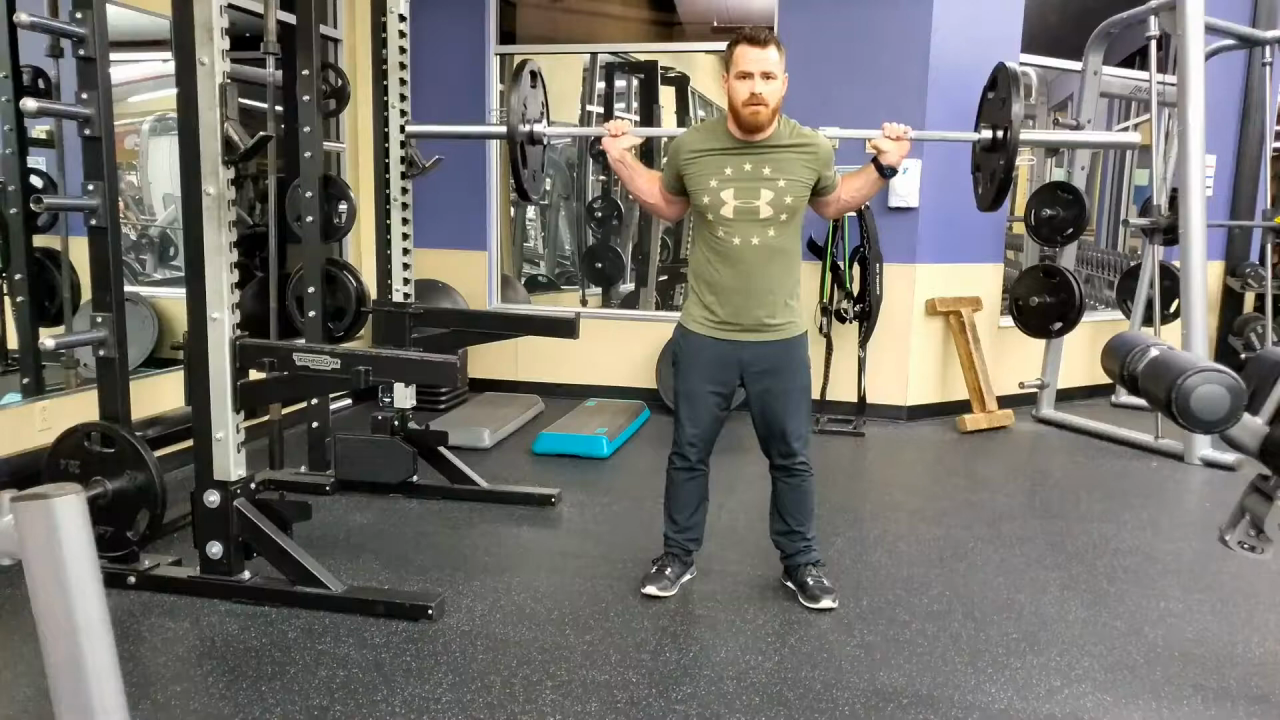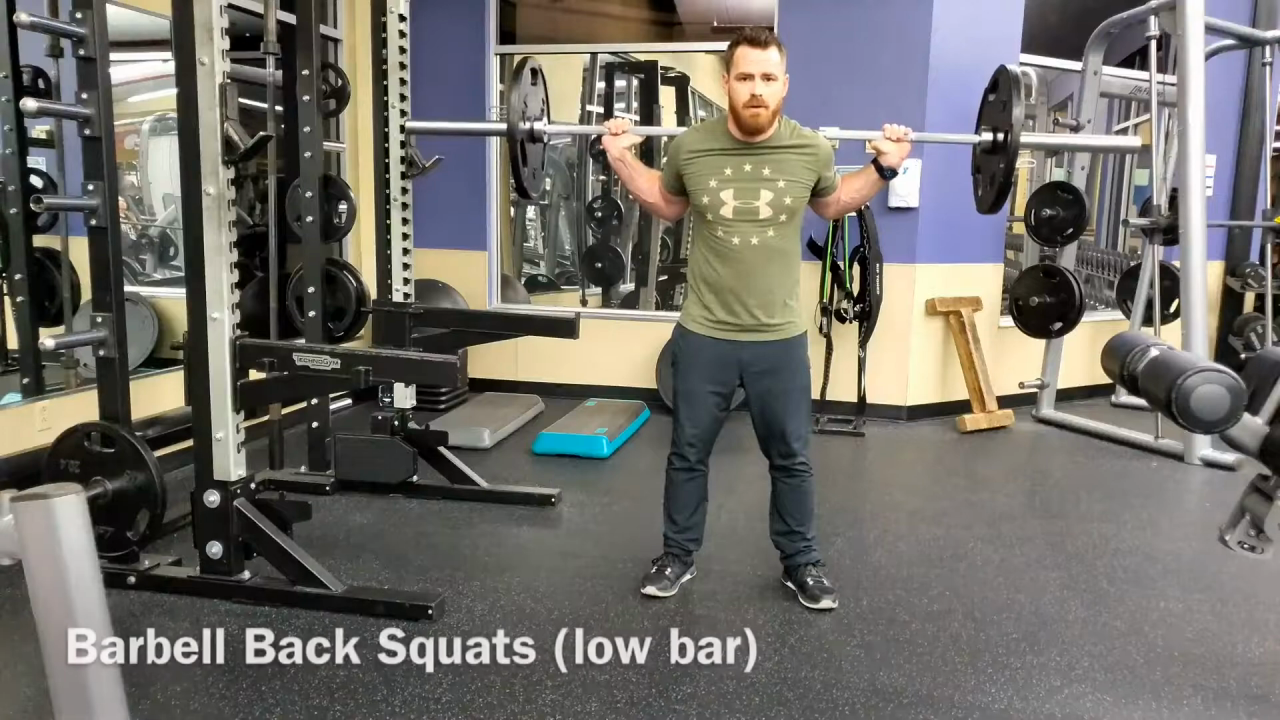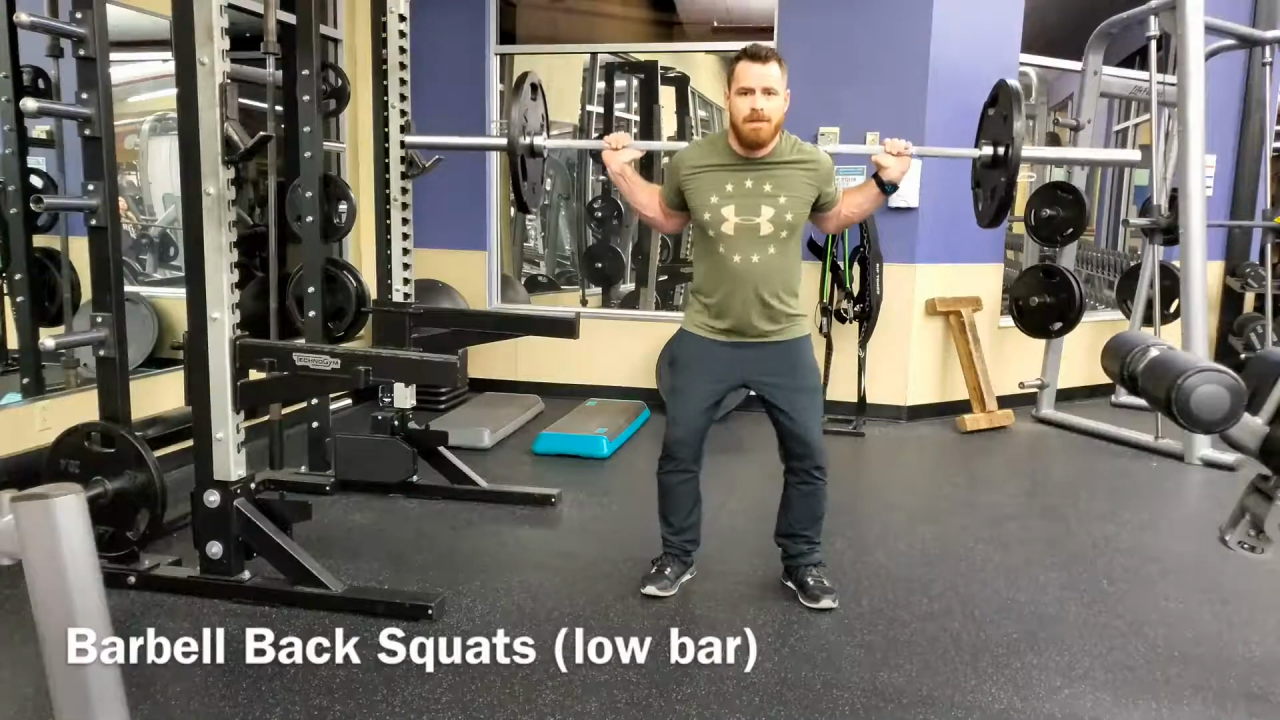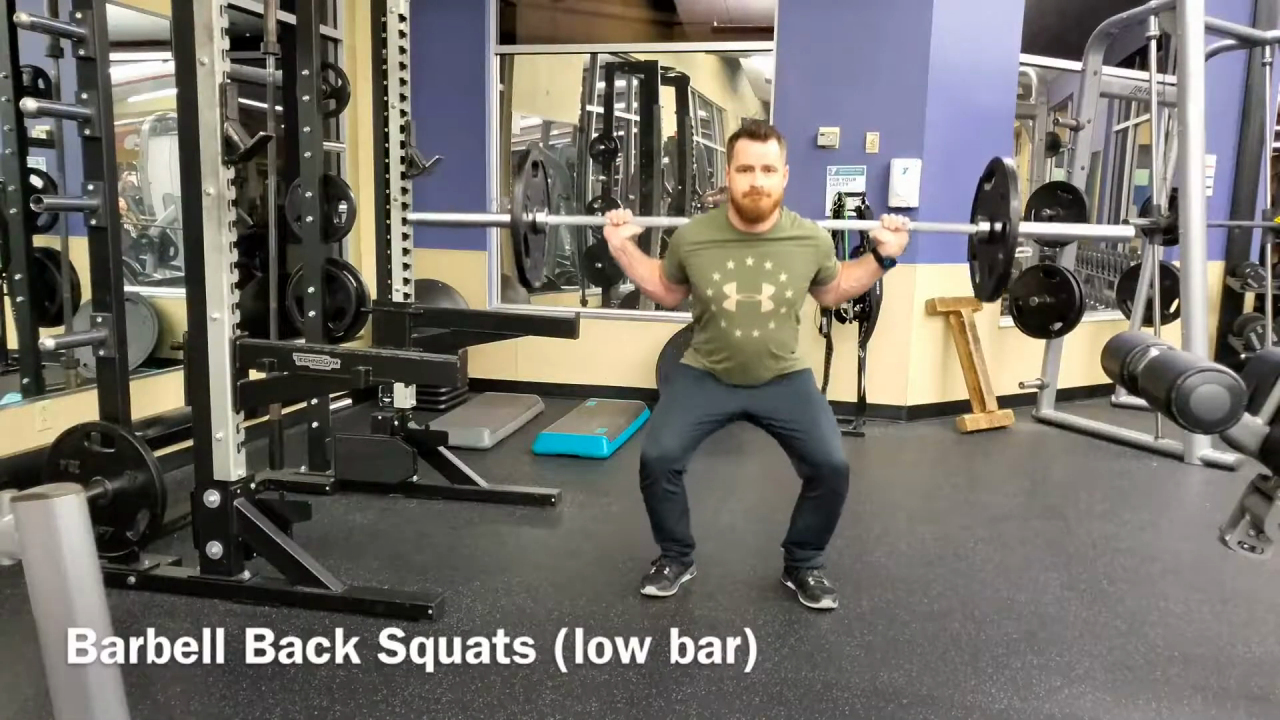
dt=0.4s
person 1, frame 1
left shoulder: (812, 149)
right shoulder: (690, 147)
left elbow: (833, 204)
right elbow: (669, 206)
left wrist: (882, 168)
right wrist: (623, 162)
left hip: (781, 336)
right hip: (704, 334)
left knee: (791, 457)
right knee: (689, 452)
left ankle: (801, 563)
right ankle: (677, 555)
person 1, frame 2
left shoulder: (811, 150)
right shoulder: (689, 147)
left elbow: (832, 203)
right elbow: (668, 204)
left wrist: (883, 169)
right wrist: (622, 161)
left hip: (780, 336)
right hip: (704, 333)
left knee: (791, 458)
right knee: (688, 451)
left ankle: (801, 563)
right ankle: (677, 556)
person 1, frame 3
left shoulder: (813, 164)
right shoulder: (691, 161)
left elbow: (833, 217)
right elbow: (667, 217)
left wrist: (884, 182)
right wrist: (622, 173)
left hip: (783, 339)
right hip: (706, 337)
left knee: (807, 456)
right knee: (679, 450)
left ankle: (802, 563)
right ankle: (677, 557)
person 1, frame 4
left shoulder: (812, 240)
right shoulder: (692, 237)
left elbow: (832, 291)
right elbow: (669, 292)
left wrist: (882, 258)
right wrist: (624, 249)
left hip: (783, 378)
right hip: (706, 374)
left knee: (831, 466)
right knee: (658, 459)
left ankle: (803, 564)
right ankle: (675, 558)
